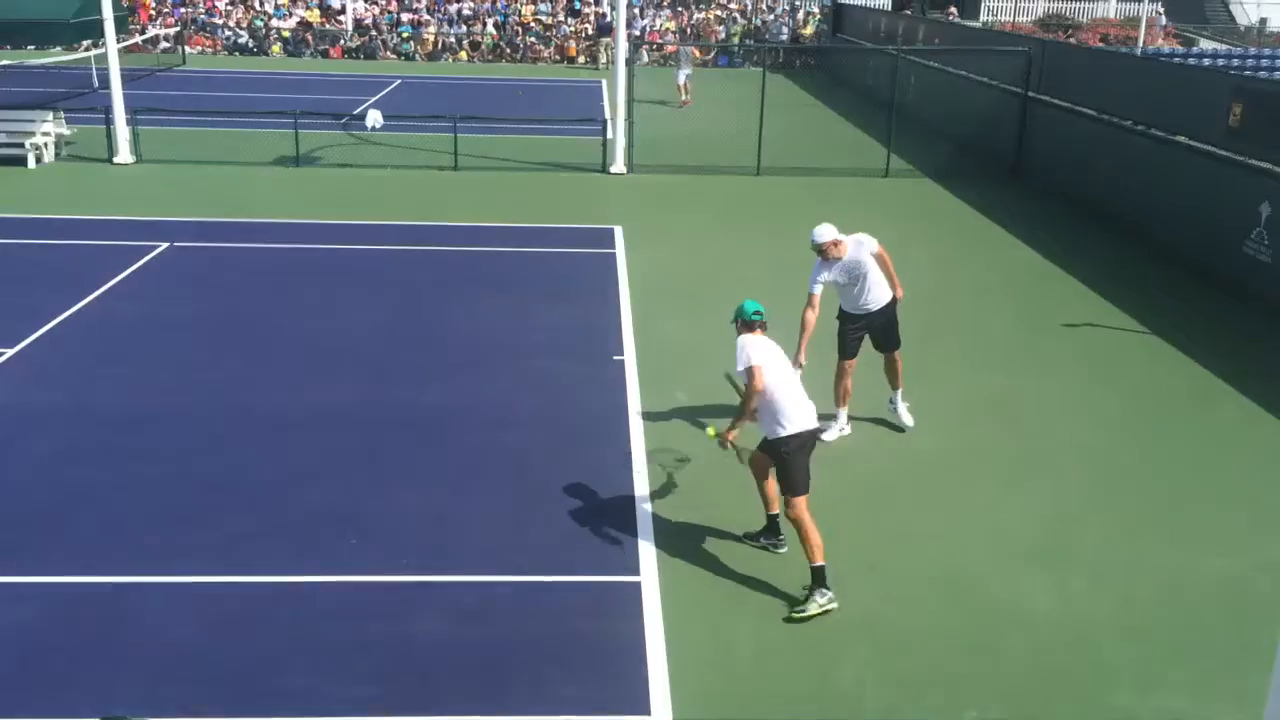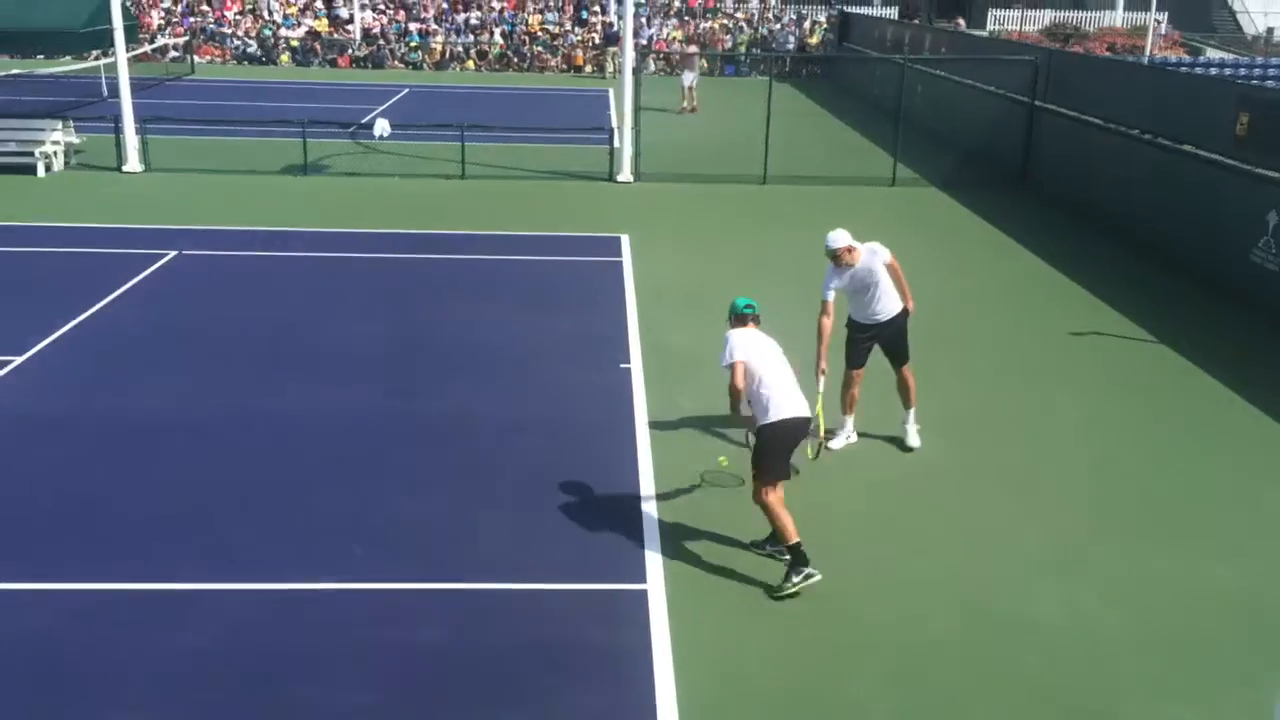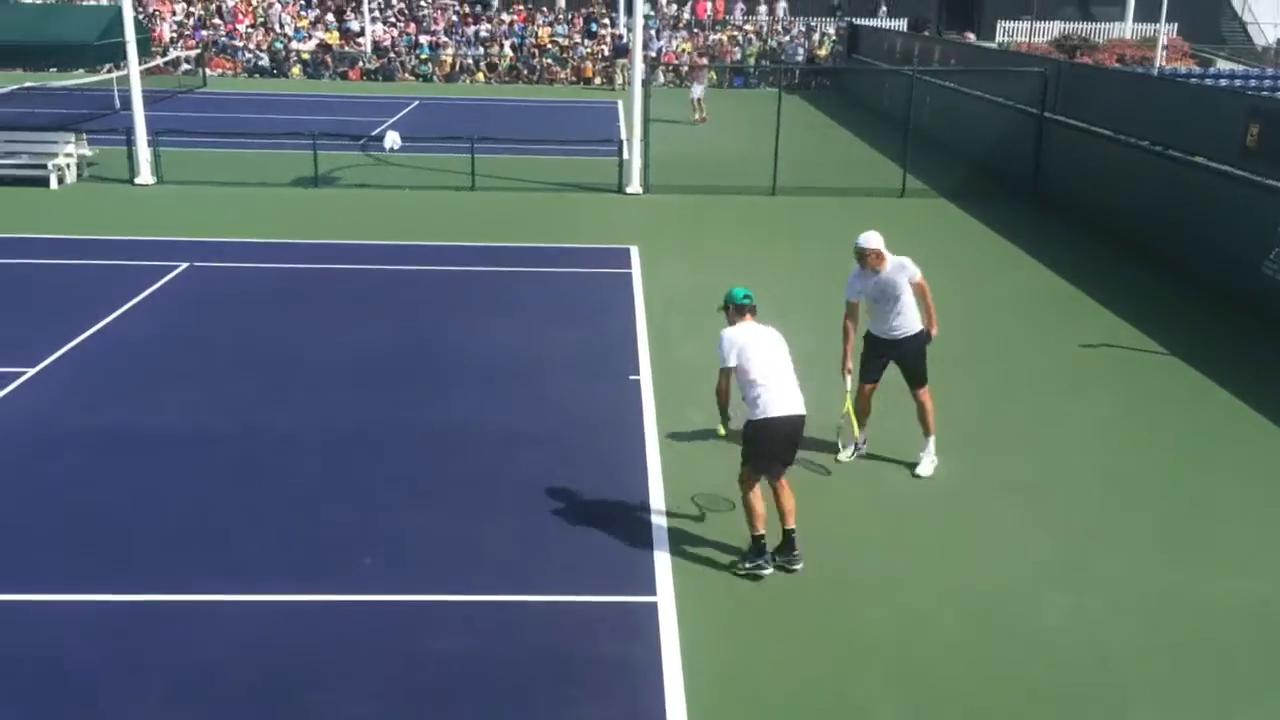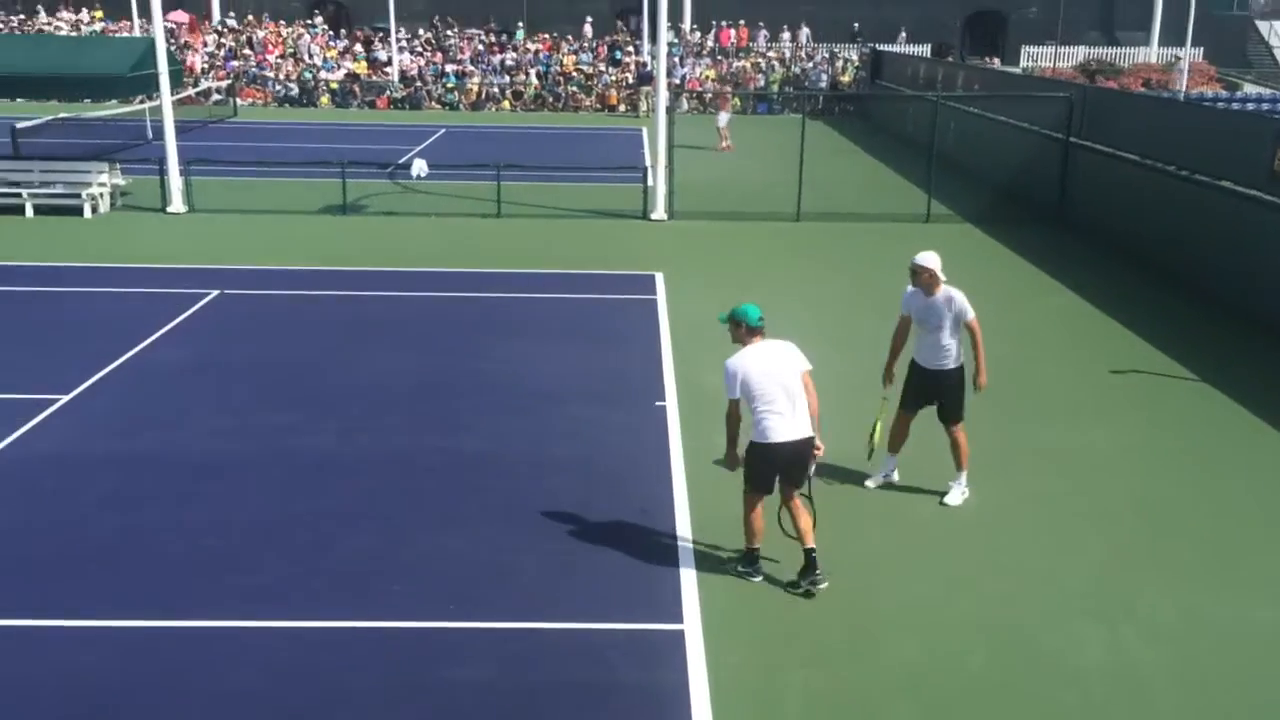
dt=0.2s
person 1, frame 1
left shoulder: (747, 342)
right shoulder: (768, 345)
left elbow: (756, 386)
left wrist: (733, 426)
right wrist: (749, 412)
left hip: (792, 431)
right hip: (800, 424)
left knee: (796, 509)
right knee: (758, 462)
left ankle: (821, 590)
right ankle: (773, 532)
person 1, frame 2
left shoulder: (735, 336)
right shoulder: (767, 341)
left elbow: (738, 383)
left wrist: (735, 413)
right wrist: (752, 419)
left hip: (779, 418)
right hip: (800, 414)
left knee: (764, 494)
right knee: (766, 476)
left ankle: (801, 564)
right ankle: (779, 541)
person 1, frame 3
left shoulder: (730, 335)
right shoulder: (773, 333)
left elbow: (723, 388)
left wrist: (724, 418)
left hip: (768, 416)
right hip: (797, 412)
left knee: (748, 481)
right knee: (777, 478)
left ankle: (758, 554)
right ankle: (790, 549)
person 1, frame 4
left shoulder: (735, 363)
right shoulder: (789, 348)
left elbow: (734, 414)
right elbow: (812, 395)
left wrist: (731, 451)
right wrist: (814, 436)
left hip: (769, 440)
right hip: (803, 436)
left knee: (753, 499)
right knee: (791, 497)
left ankle: (751, 562)
right ankle: (812, 569)
person 2, frame 1
left shoulder: (862, 242)
right shoulder: (821, 270)
left elbow: (882, 255)
right elbow: (812, 310)
left wrist: (896, 285)
right wrist: (801, 351)
left hip: (883, 307)
right hip: (852, 315)
left knee: (892, 357)
right knee: (845, 366)
left ankle: (897, 403)
right ankle: (841, 421)
person 2, frame 2
left shoulder: (875, 251)
right shoulder: (833, 276)
left elbow: (893, 266)
right elbow: (826, 316)
left wrist: (907, 298)
right wrist: (821, 358)
left hip: (892, 319)
right hip: (860, 325)
left knee: (903, 371)
right knee: (852, 375)
left ankle: (909, 424)
right ankle: (847, 429)
person 2, frame 3
left shoulder: (904, 266)
right shoulder: (857, 278)
left elbow: (922, 288)
right elbow: (851, 318)
left wrist: (932, 323)
right wrist: (847, 357)
left hip: (910, 338)
right hip: (877, 339)
left knee: (920, 394)
right knee: (864, 390)
left ankle: (929, 452)
right ankle: (859, 442)
person 2, frame 4
left shoulder: (955, 299)
right shoulder: (911, 295)
left elbow: (975, 332)
right elbow: (902, 330)
left wrist: (981, 371)
right wrist: (889, 366)
left hip: (950, 372)
right hip: (920, 367)
left knee: (954, 429)
right knee: (902, 417)
left ankle: (961, 484)
right ankle: (889, 469)
